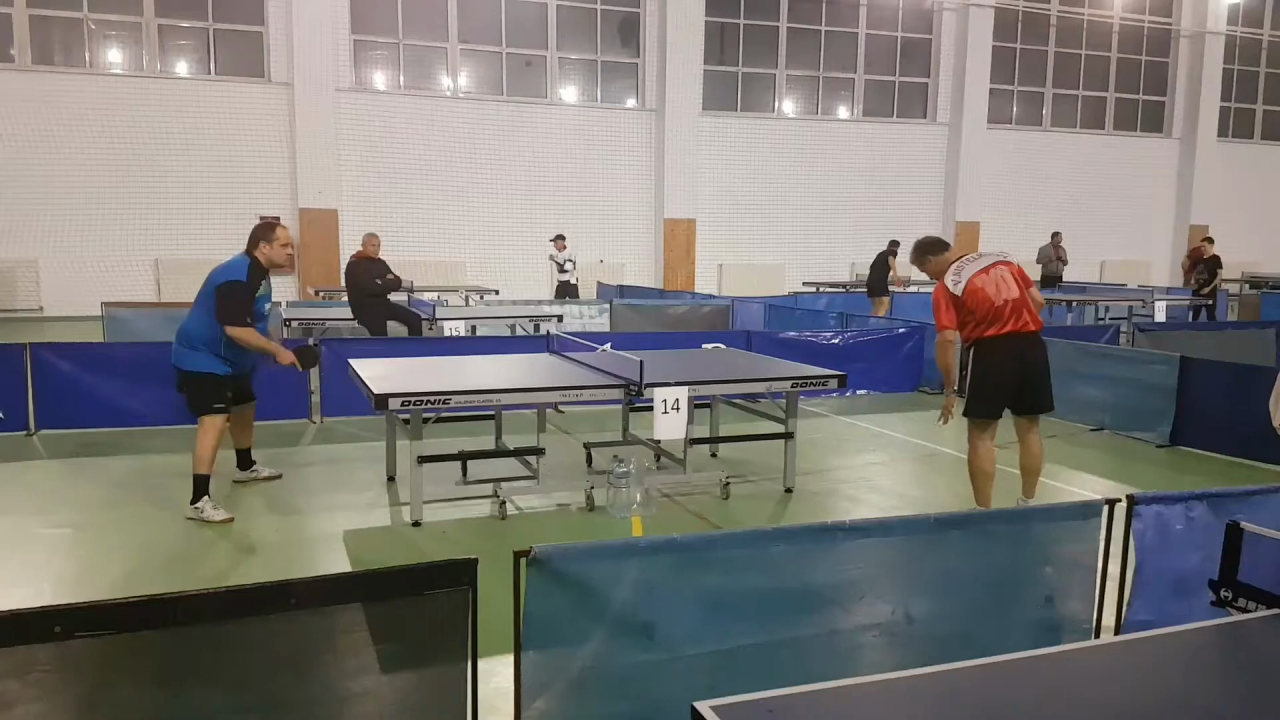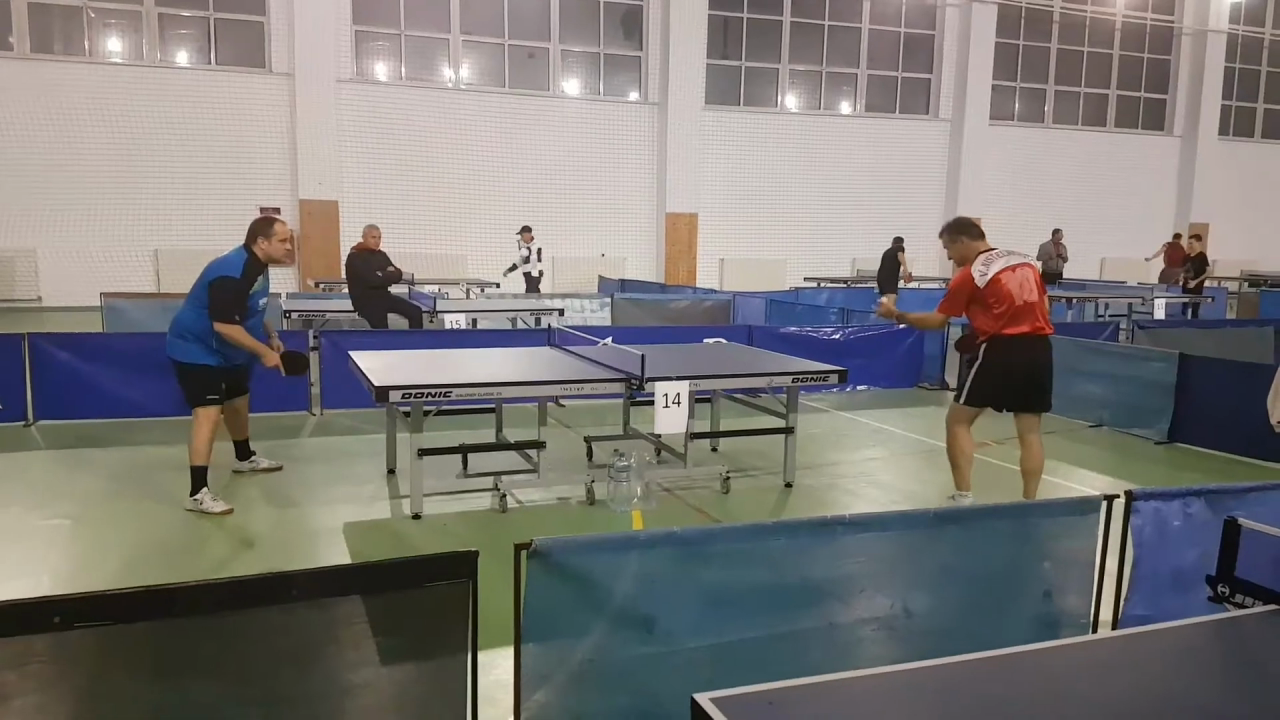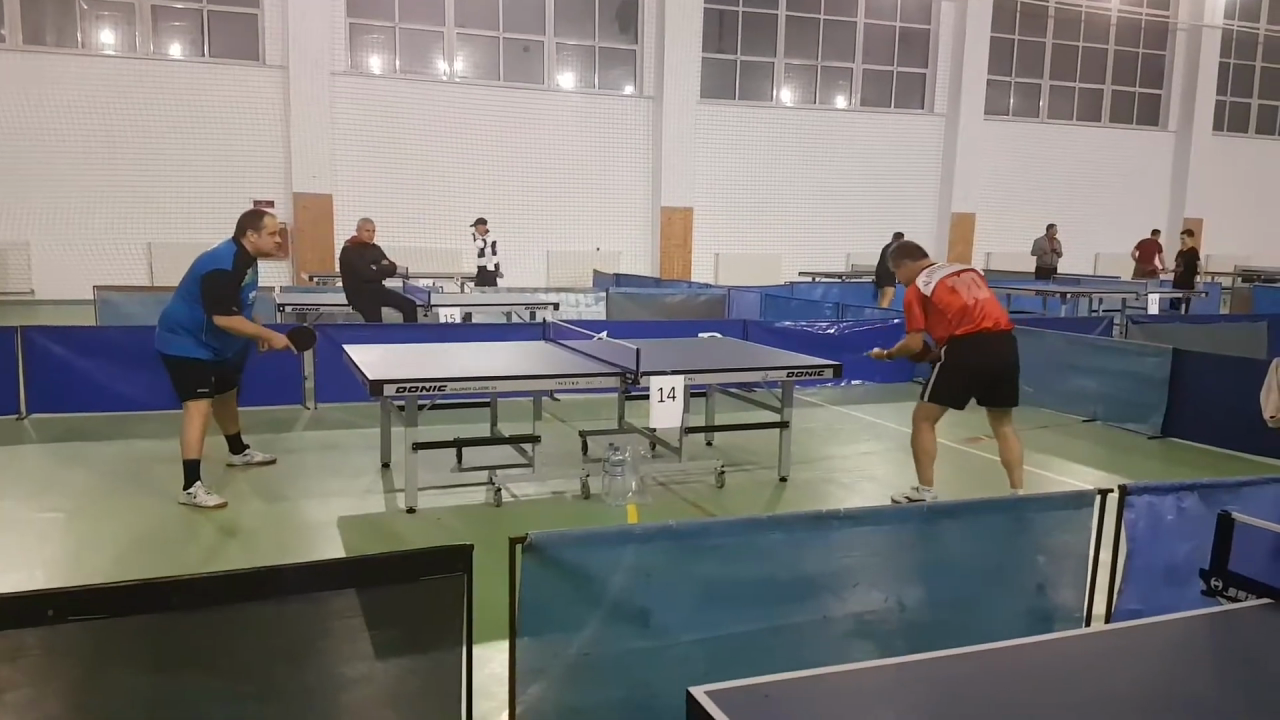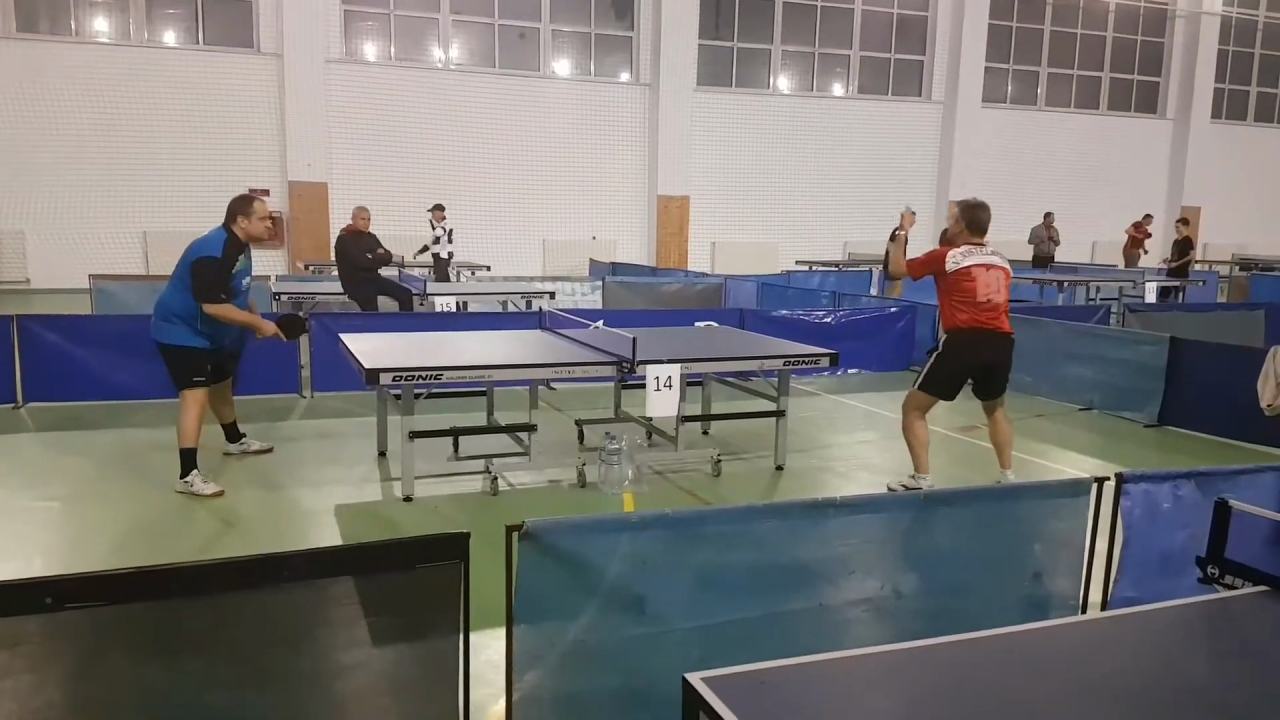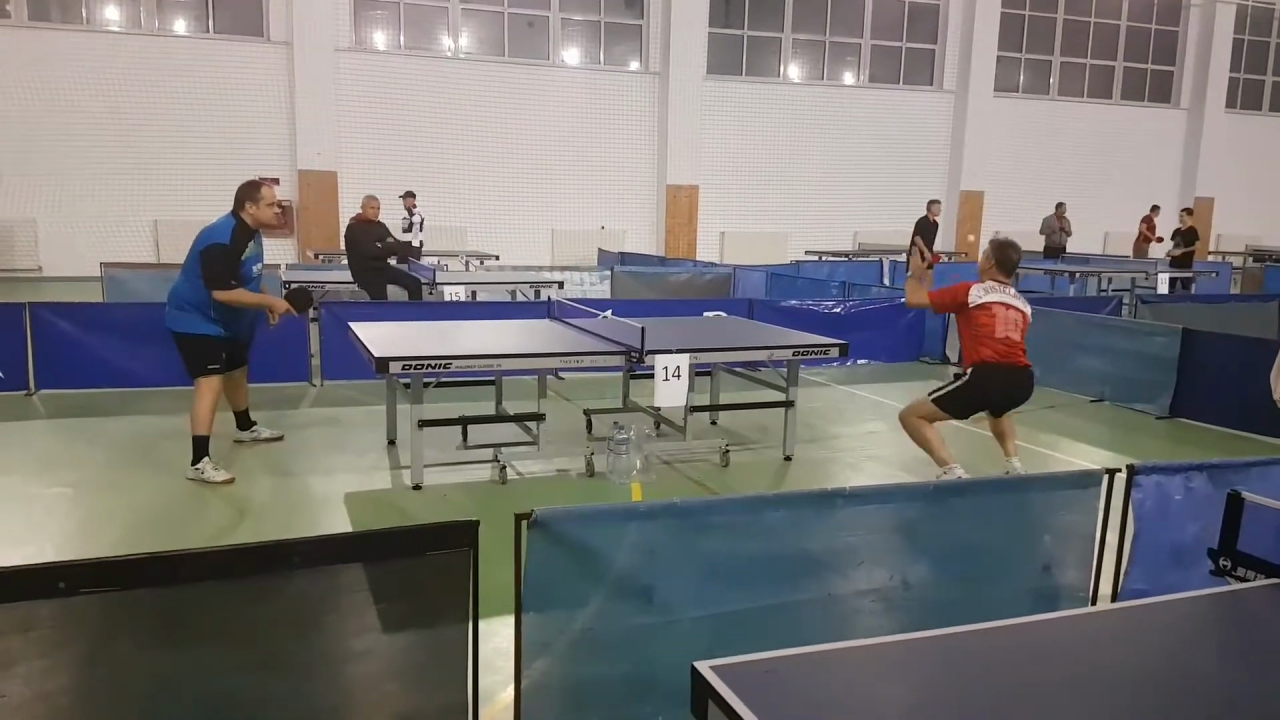
dt=0.5s
person 1, frame 1
left shoulder: (257, 272)
right shoulder: (238, 278)
right elbow: (236, 329)
left wrist: (272, 343)
right wrist: (277, 351)
left hip: (226, 358)
right hip: (202, 358)
left knee: (244, 409)
right knee: (214, 421)
left ankle: (245, 467)
right ankle: (199, 501)
person 1, frame 2
left shoulder: (256, 265)
right shoulder: (233, 273)
right elbow: (225, 325)
left wrist: (271, 335)
right wrist: (263, 352)
left hip: (223, 351)
right hip: (195, 348)
left knee: (238, 401)
right knee: (208, 413)
left ankle: (245, 458)
right ankle: (198, 493)
person 1, frame 3
left shoulder: (244, 259)
right shoulder: (223, 265)
right elbow: (225, 318)
left wrist: (258, 332)
right wrist: (269, 335)
left hip: (211, 344)
right hip: (185, 343)
left knee: (226, 395)
right knee: (199, 406)
left ankle: (238, 451)
right ankle: (191, 487)
person 1, frame 4
left shoulder: (239, 246)
right shoulder: (213, 252)
right elbow: (214, 306)
left wrist: (253, 314)
right wrist: (258, 323)
left hip: (209, 333)
right hip: (182, 331)
left knee: (222, 384)
right knee: (196, 395)
left ankle: (235, 440)
right ankle: (188, 475)
person 1, frame 5
left shoulder: (250, 233)
right shoulder: (222, 240)
right elbow: (223, 292)
left wrist: (267, 303)
right wrist: (270, 301)
left hip: (226, 322)
right hip: (197, 320)
left knee: (236, 372)
right knee: (210, 383)
left ankle: (246, 428)
right ankle: (199, 462)
person 2, frame 1
left shoulder: (946, 286)
right shoulder: (1004, 260)
left elbow: (948, 340)
right elbow: (1038, 301)
left wrist: (949, 390)
left hip: (991, 353)
right hip: (1031, 346)
left knee: (981, 436)
right knee: (1029, 431)
left ankle: (984, 512)
right ankle: (1028, 505)
person 2, frame 2
left shoulder: (970, 275)
right shoulder: (1026, 261)
left elbow: (937, 321)
right elbow: (1044, 307)
left wrist: (898, 315)
left hip: (1001, 351)
right hip: (1039, 348)
left knee: (958, 421)
right knee: (1030, 431)
left ankle: (963, 497)
right ankle: (1029, 503)
person 2, frame 3
left shoulder: (916, 289)
right shoulder: (969, 271)
left elbow: (915, 344)
left wrist: (886, 354)
left hip: (964, 350)
right hip: (1003, 345)
left knee: (923, 419)
right knee: (1003, 424)
left ankle: (925, 492)
right ankle: (1018, 494)
person 2, frame 4
left shoulder: (947, 257)
right shoulder: (1001, 262)
left elbow: (896, 269)
left wrist: (900, 236)
left hip: (961, 344)
right hip: (1000, 344)
left knee: (913, 409)
right knee: (995, 409)
left ankle: (921, 479)
right ankle: (1007, 477)
person 2, frame 5
left shoulder: (969, 292)
right shoulder: (1022, 304)
left elbow: (914, 299)
left wrist: (915, 272)
left hip: (985, 377)
right hip: (1022, 381)
left knee: (911, 416)
right knee: (997, 410)
left ankle: (951, 471)
right ankle: (1013, 465)
